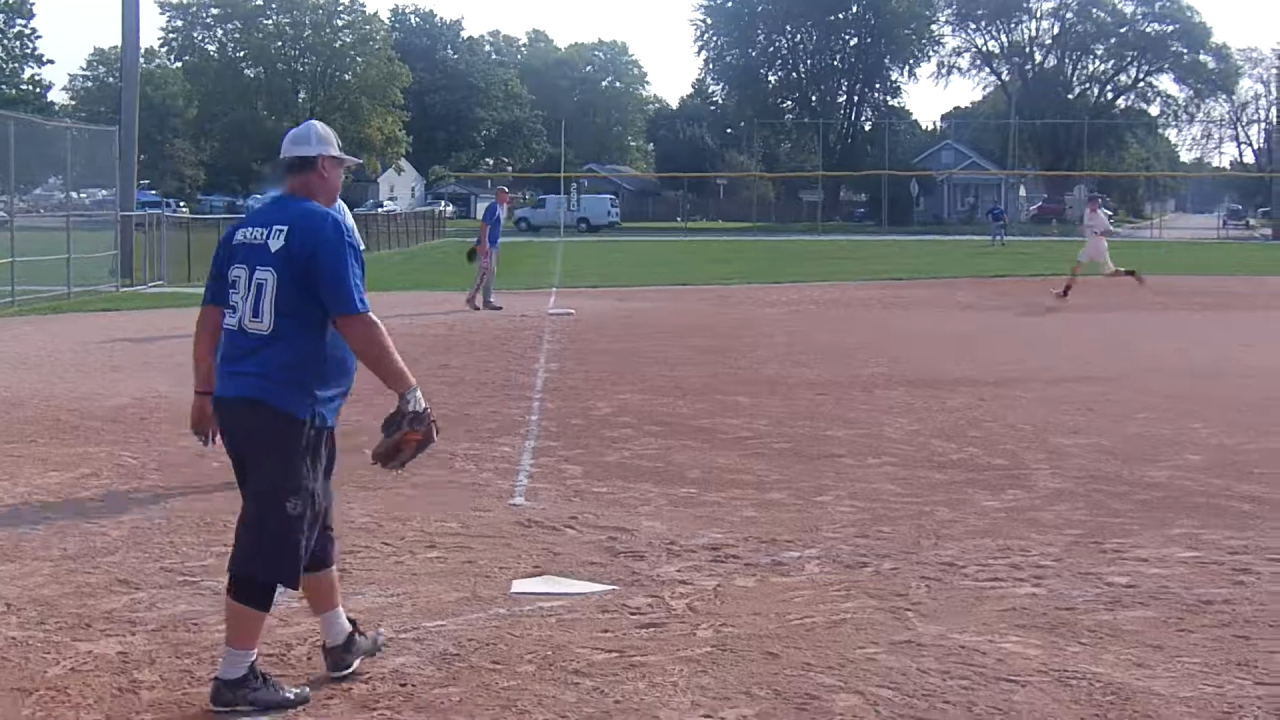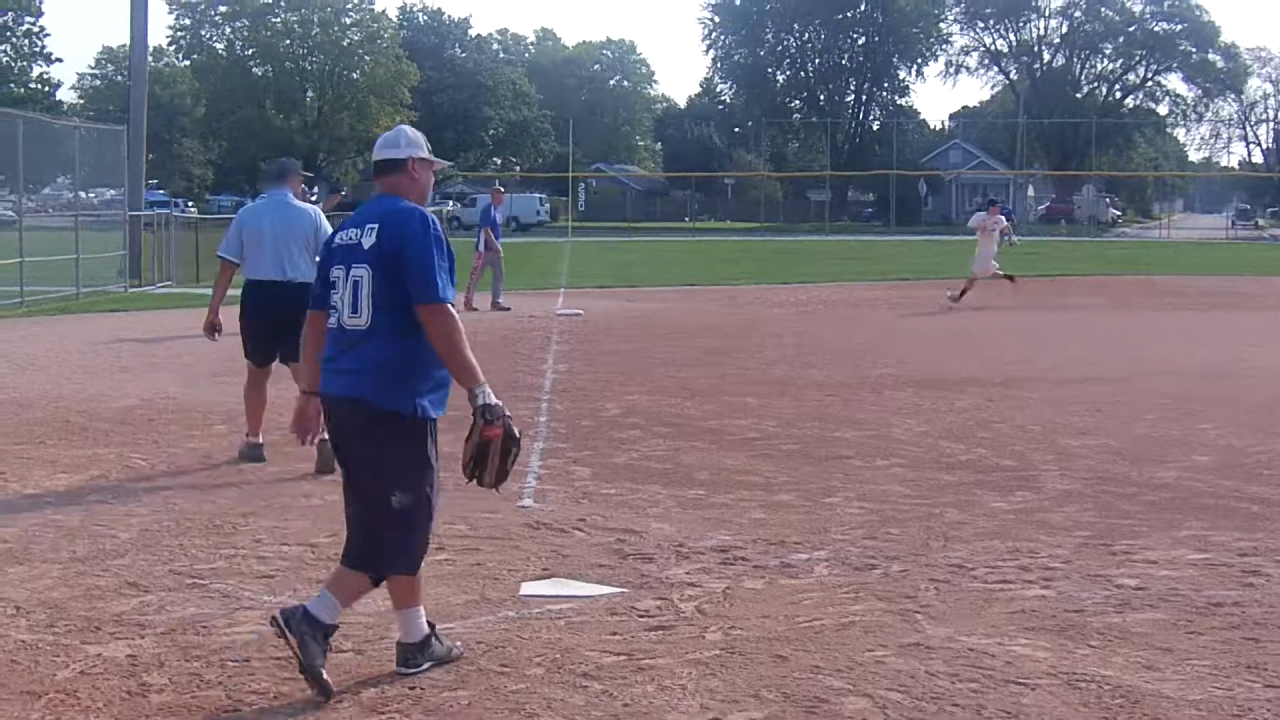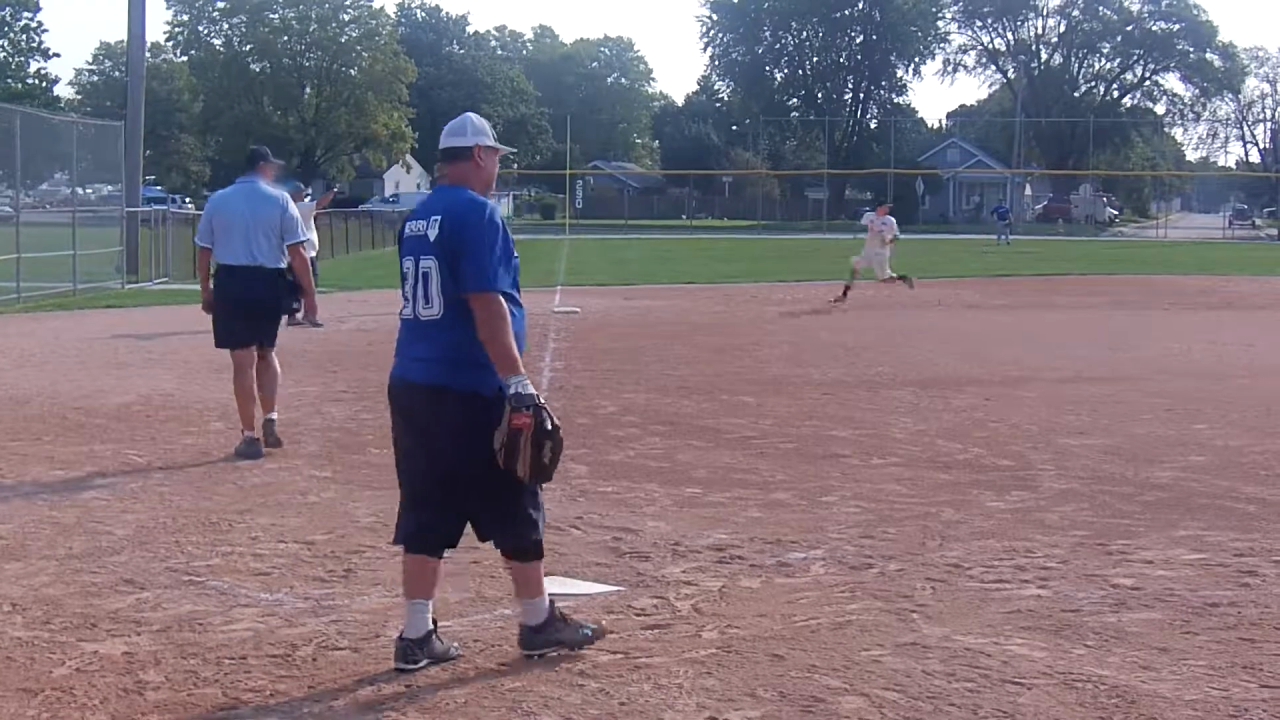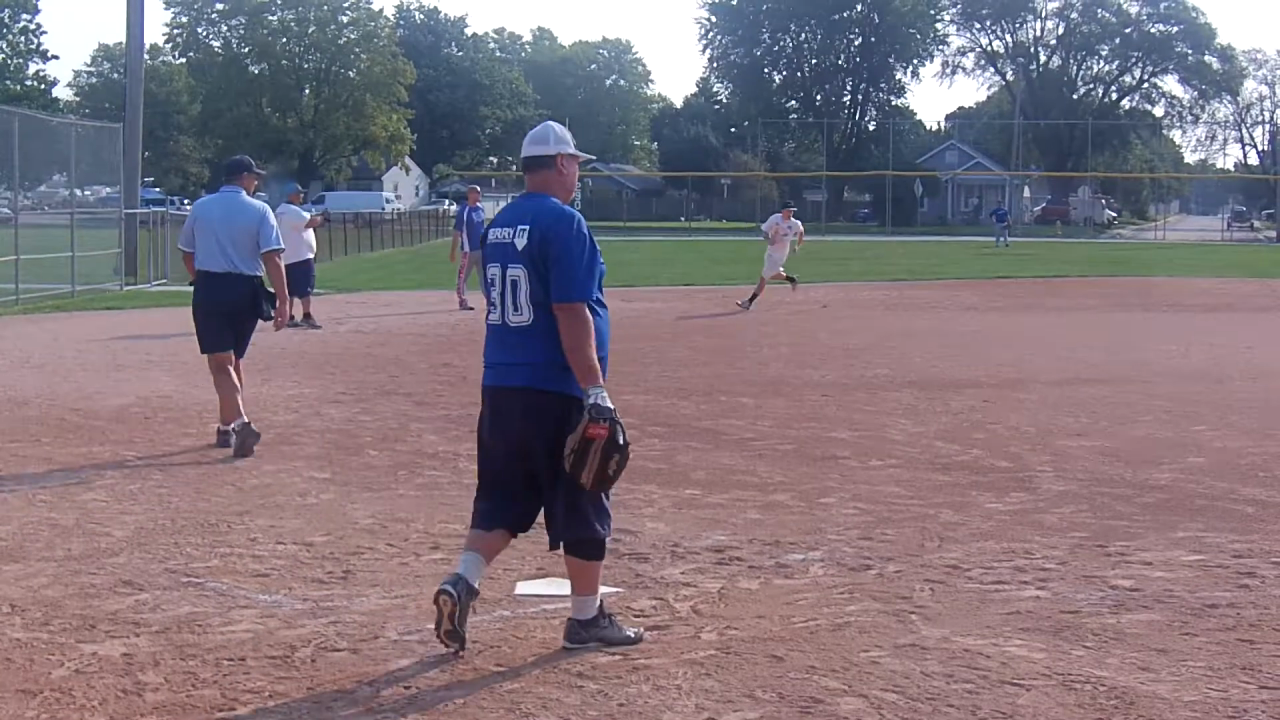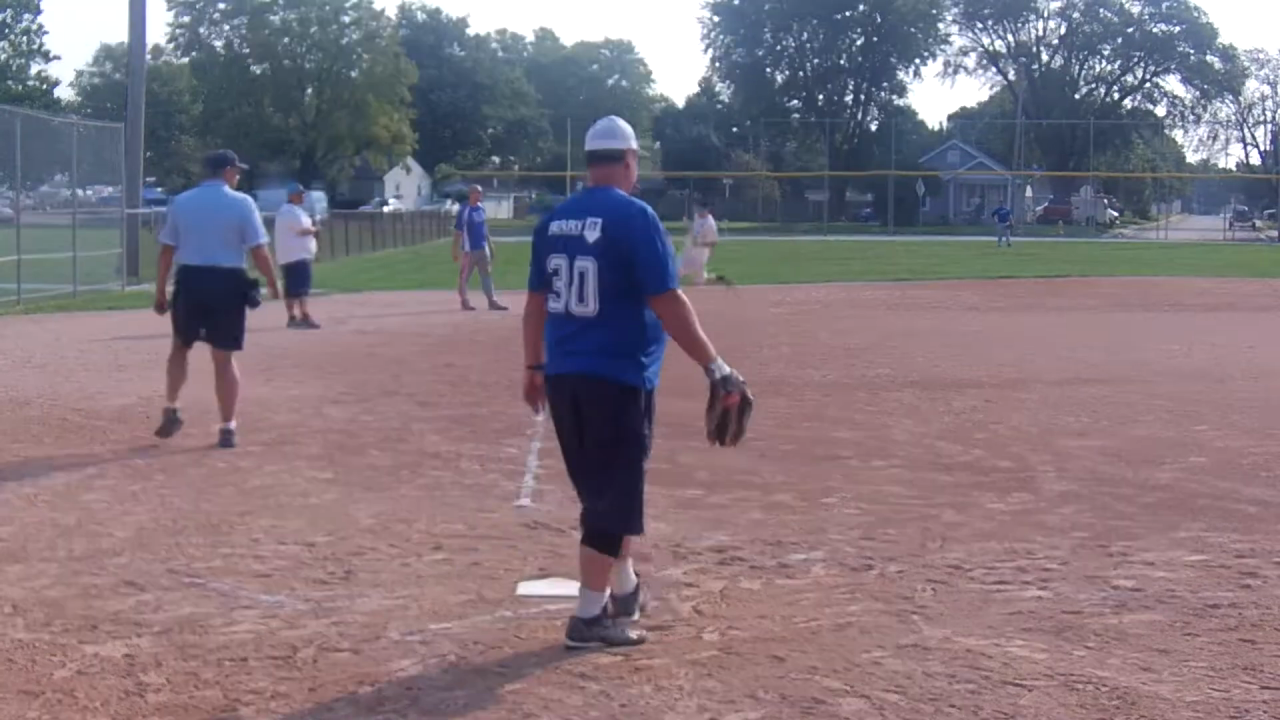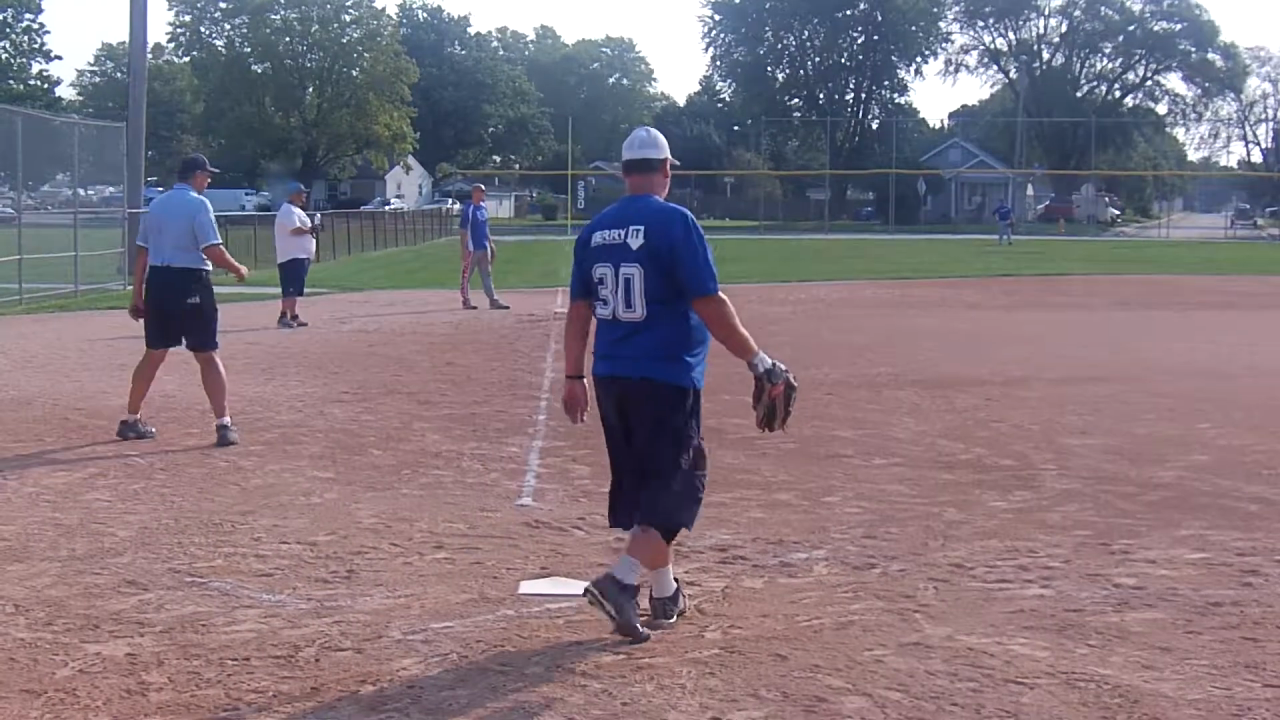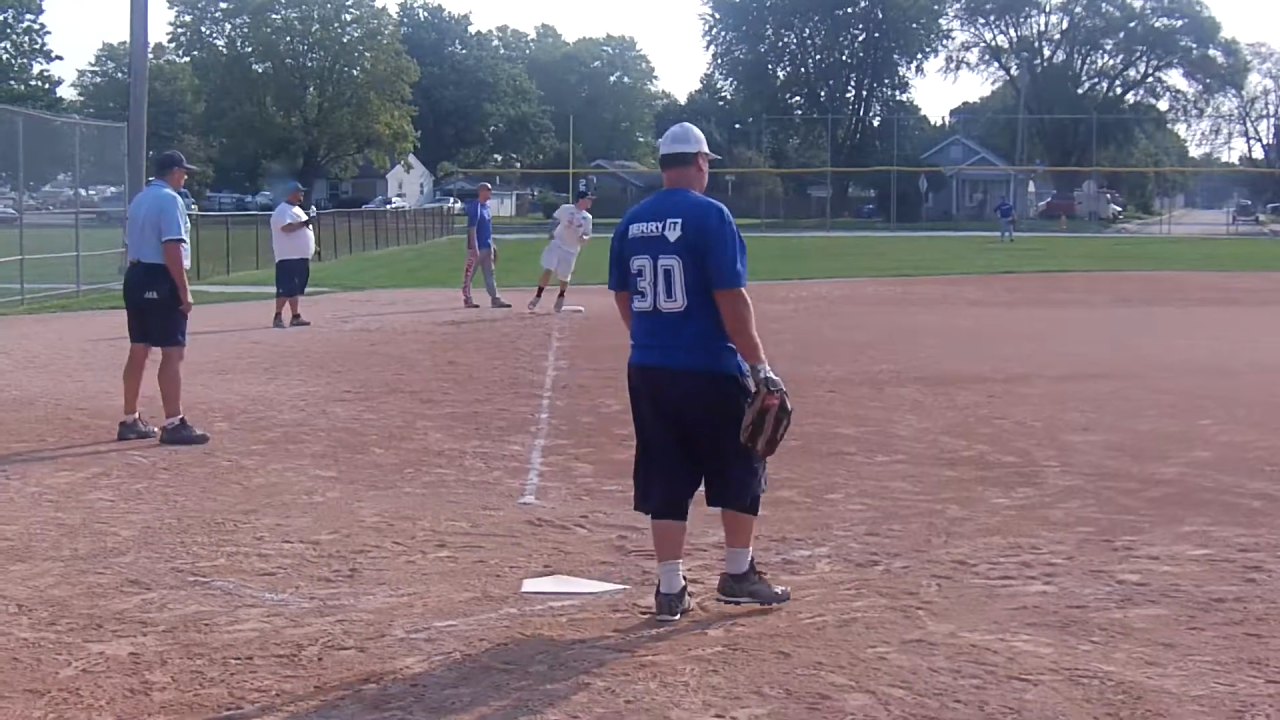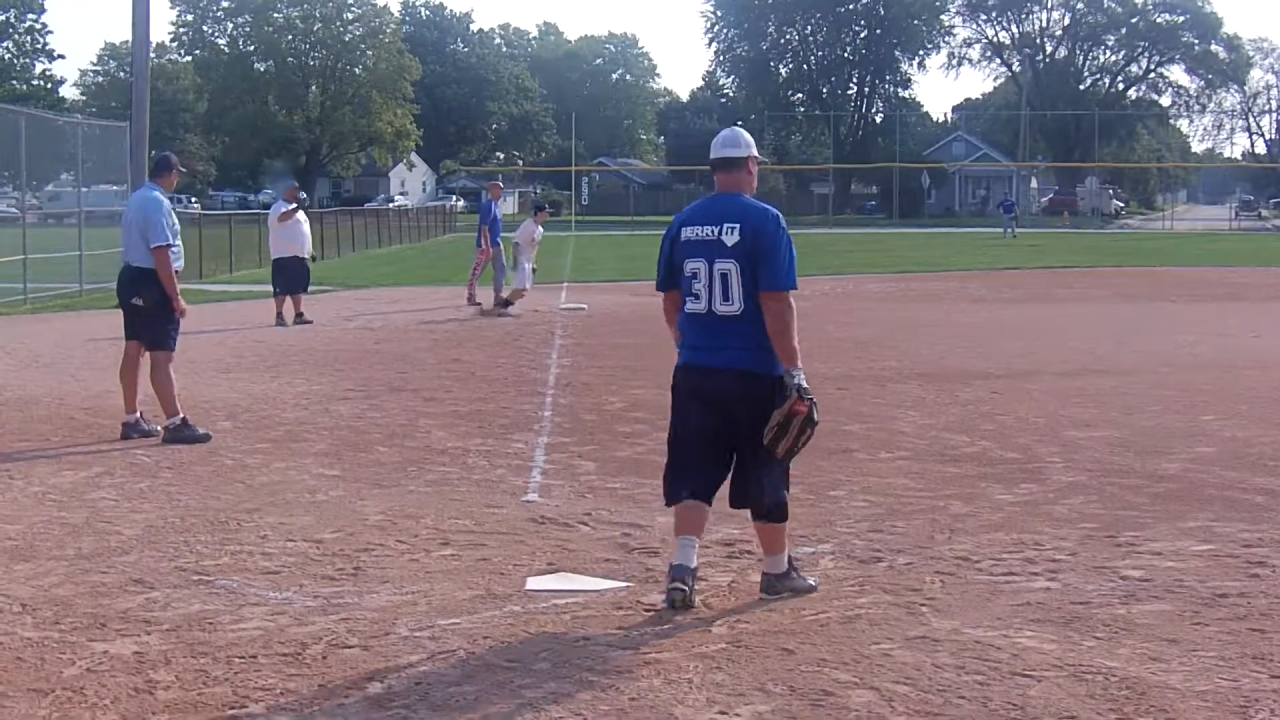
dt=0.3s
person 1, frame 1
left shoulder: (243, 228)
right shoulder: (325, 226)
left elbow: (210, 317)
right elbow: (356, 324)
left wrist: (204, 391)
right wrist: (409, 389)
left hip: (235, 400)
right hip: (291, 410)
left knee: (307, 527)
right knee: (271, 541)
left ankle: (339, 638)
right ankle: (233, 676)
person 1, frame 2
left shoulder: (344, 231)
right shoulder: (415, 223)
left elbow: (317, 320)
right elbow: (437, 317)
left wrist: (310, 392)
right wrist: (480, 389)
left hip: (342, 397)
right hip: (395, 403)
left knee: (400, 519)
right knee: (390, 530)
left ankle: (415, 638)
right ankle: (311, 618)
person 1, frame 3
left shoulder: (417, 218)
right shoulder: (478, 213)
right elbow: (486, 305)
right wrist: (517, 380)
left hip: (411, 382)
right hip: (469, 388)
left knee: (424, 512)
right knee: (515, 506)
left ankle: (414, 635)
right ankle: (538, 622)
person 1, frame 4
left shoulder: (499, 225)
right shoulder: (564, 221)
right elbow: (572, 314)
right wrist: (596, 391)
left hip: (501, 385)
right hip: (557, 391)
left knee: (502, 498)
right knee: (582, 504)
left ankle: (461, 584)
right ankle: (586, 617)
person 1, frame 5
left shoulder: (553, 220)
right shoulder: (634, 216)
left elbow: (536, 302)
right elbow: (667, 303)
left wrist: (534, 367)
right wrist: (715, 366)
left hip: (563, 375)
right hip: (619, 378)
left knee: (602, 486)
right knee: (613, 494)
left ankle: (622, 586)
right ankle: (589, 615)
person 1, frame 6
left shoulder: (594, 229)
right shoulder: (675, 221)
left elbow: (579, 311)
right elbow: (709, 304)
left wrist: (573, 377)
right wrist: (758, 360)
left hip: (612, 379)
right hip: (667, 380)
left knee: (641, 486)
right knee: (673, 489)
left ankle: (664, 592)
right ankle: (620, 582)
person 1, frame 7
left shoulder: (631, 222)
right shoulder: (711, 215)
left elbow: (624, 300)
right elbow: (731, 300)
right wrist: (760, 366)
left hip: (648, 370)
right hip: (710, 370)
left knee: (663, 481)
right knee: (740, 469)
left ankle: (669, 589)
right ankle: (738, 574)
person 1, frame 8
left shoulder: (681, 224)
right shoulder: (765, 220)
left elbow: (671, 302)
right elbow: (777, 305)
right wrist: (794, 373)
left hip: (695, 371)
right hip: (755, 371)
left knee: (694, 473)
right knee: (766, 474)
left ankle: (682, 567)
right ankle: (778, 571)
person 2, frame 1
left shoulder: (271, 207)
right shoulder: (332, 211)
left elbow: (257, 260)
right elbow: (350, 261)
left wrist: (255, 306)
right wrist: (359, 306)
left hip: (280, 297)
right hip: (327, 297)
left knee: (283, 378)
right knee: (319, 376)
right ankle: (314, 451)
person 2, frame 2
left shoulder: (247, 214)
right shoulder: (311, 214)
left elbow: (227, 267)
left wrist: (213, 311)
left hip: (259, 299)
right hip: (301, 299)
left knee: (258, 373)
left ankle: (253, 442)
right ankle: (323, 437)
person 2, frame 3
left shoulder: (218, 200)
right shoulder: (280, 200)
left elbow: (204, 251)
right elbow: (297, 251)
left wrist: (206, 290)
right wrist: (309, 292)
left hip: (230, 284)
right hip: (269, 284)
left knee: (244, 362)
right knee: (265, 355)
left ankle: (251, 436)
right ankle: (270, 420)
person 2, frame 4
left shoulder: (200, 207)
right shoulder: (259, 210)
left elbow: (188, 254)
right elbow: (272, 259)
right wrist: (282, 302)
left hip: (210, 290)
right hip: (246, 291)
left knee: (221, 364)
right knee: (233, 362)
left ankle: (240, 425)
right ankle: (227, 428)
person 2, frame 5
left shoulder: (182, 201)
right shoulder: (242, 203)
left elbow: (167, 250)
right elbow: (258, 251)
left wrist: (160, 291)
right wrist: (272, 281)
left hip: (190, 282)
right hip: (228, 284)
left knee: (180, 348)
right knee: (224, 358)
left ankle: (171, 410)
right ankle: (227, 428)
person 2, frame 6
left shoulder: (156, 204)
right shoulder: (198, 204)
left elbow: (142, 253)
right elbow: (212, 250)
left wrist: (138, 295)
right wrist: (238, 269)
left hip: (158, 283)
right hip: (189, 285)
left knee: (153, 355)
right knee: (208, 357)
left ankle: (131, 421)
right ankle: (224, 425)
person 2, frame 7
left shoulder: (139, 199)
right shoulder: (170, 200)
right elbow: (172, 250)
right wrist: (184, 290)
left hip: (136, 278)
right hip: (160, 281)
left knee: (138, 352)
right knee: (173, 353)
left ankle: (130, 421)
right ankle: (173, 424)
person 2, frame 8
left shoulder: (135, 199)
right shoulder: (158, 203)
right elbow: (161, 255)
right wrist: (176, 296)
left hip: (130, 280)
right hip: (150, 284)
left knee: (133, 352)
right knee: (162, 356)
left ankle: (132, 420)
right ankle: (175, 424)
